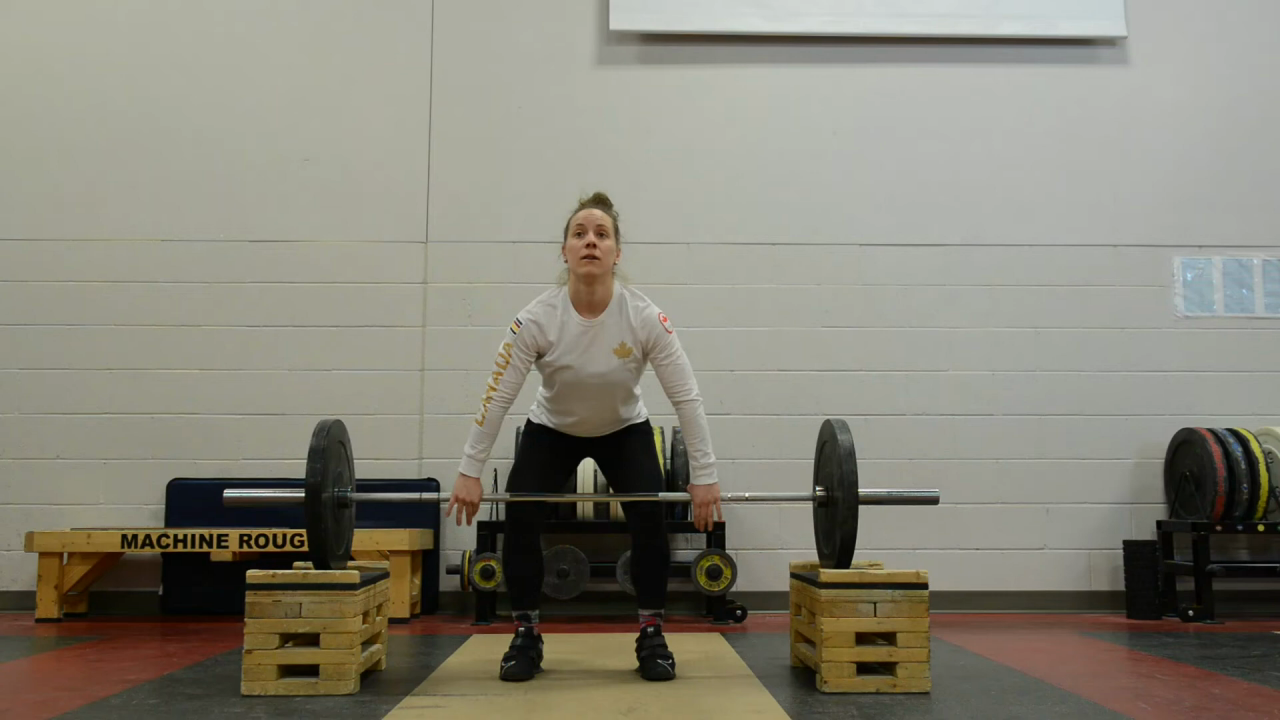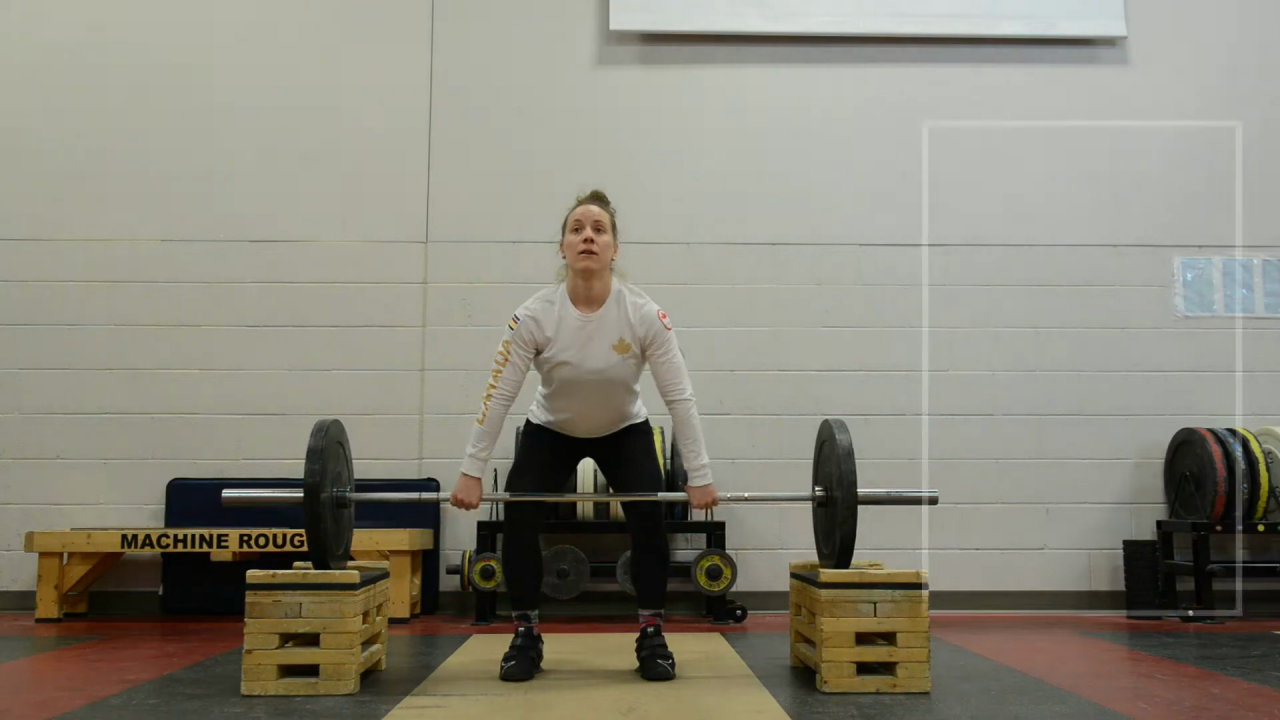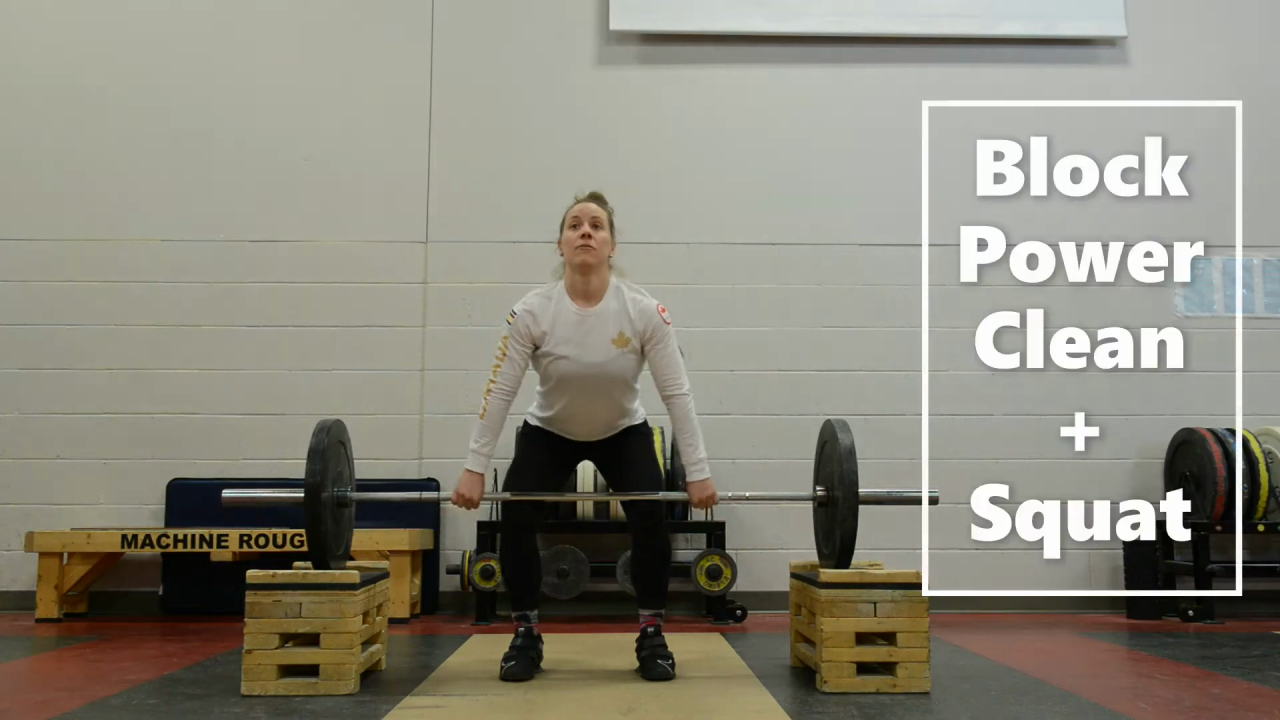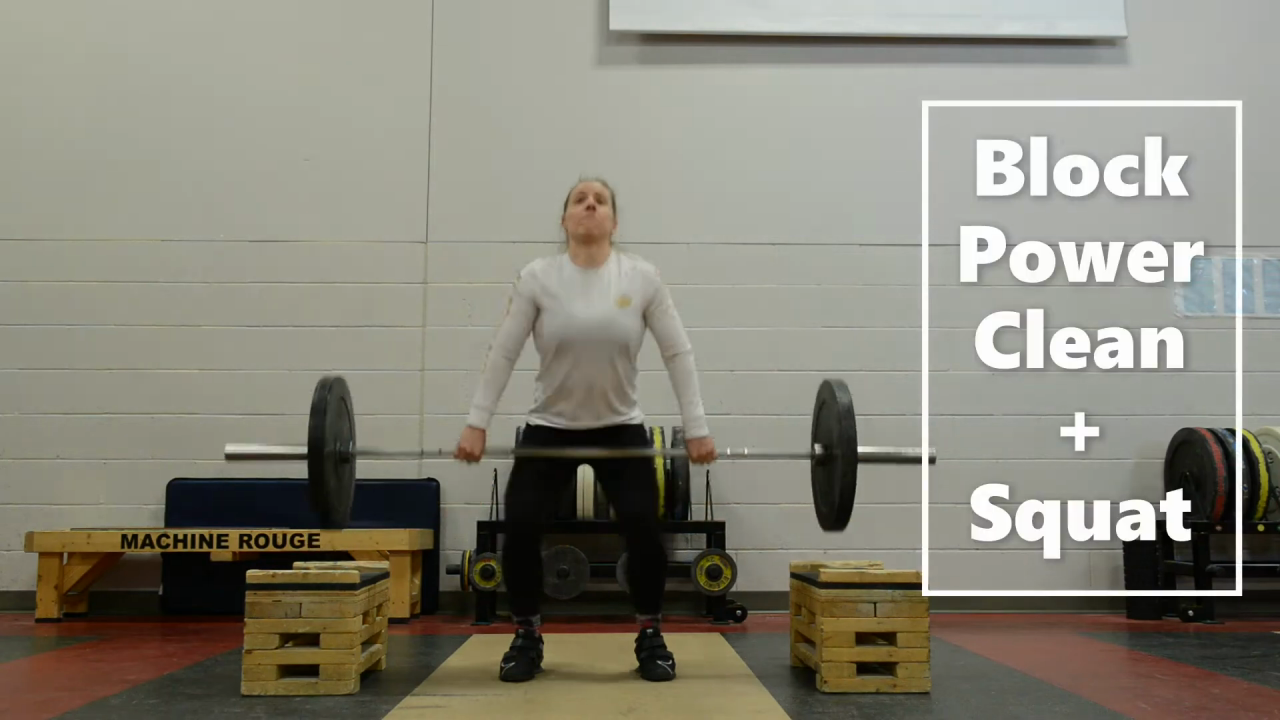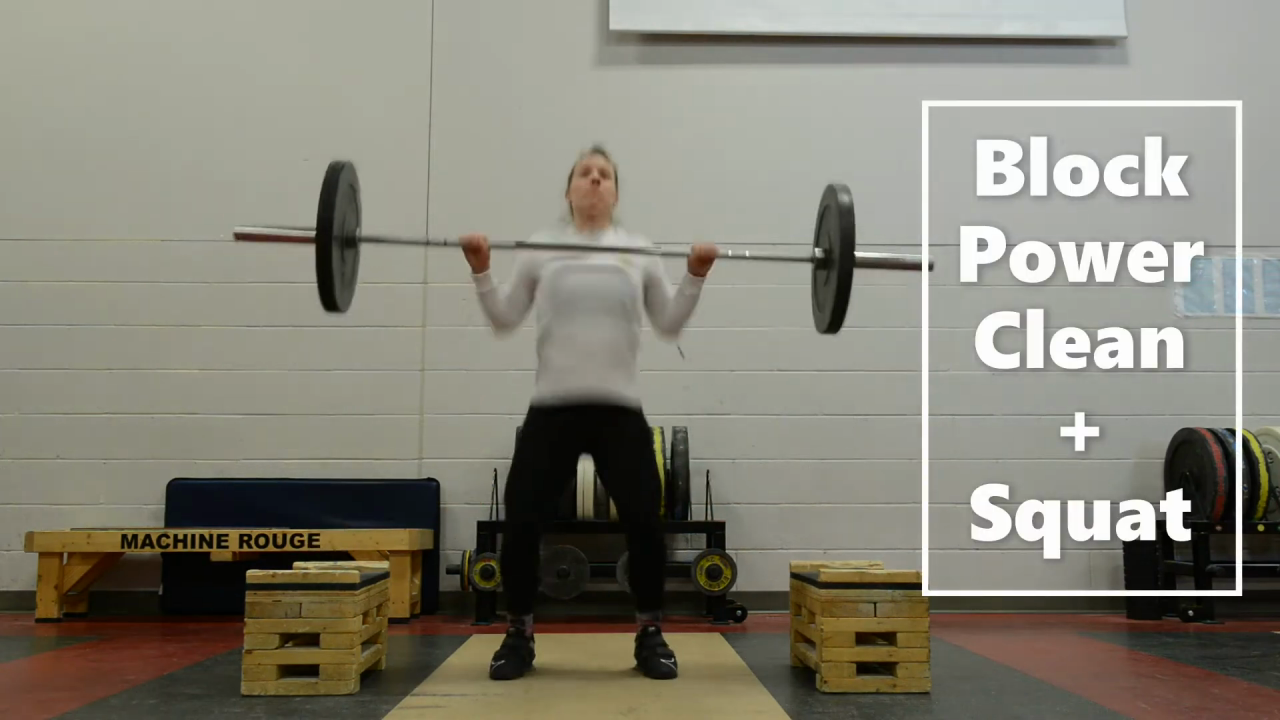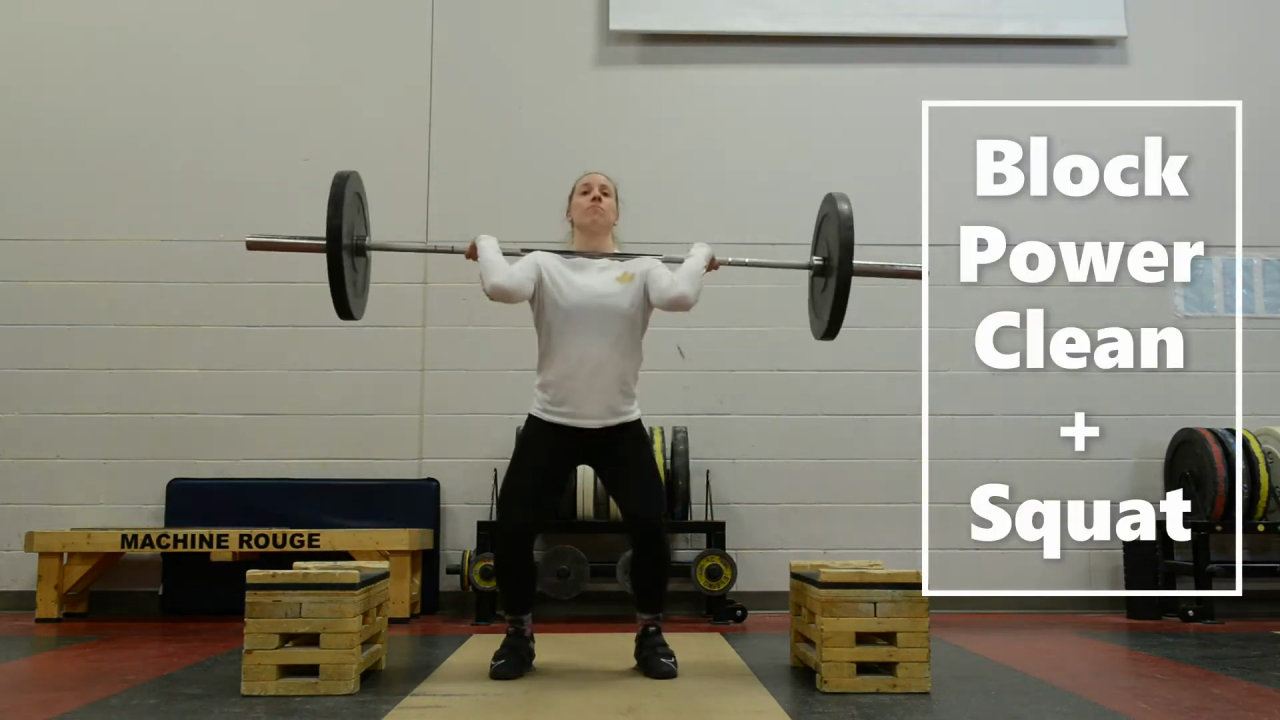
dt=0.4s
person 1, frame 1
left shoulder: (646, 317)
right shoulder: (536, 318)
left elbow: (686, 397)
right elbow: (497, 396)
left wrist: (705, 476)
right wrist: (469, 472)
left hip: (624, 430)
right hip: (551, 431)
left knee: (649, 517)
right knee: (521, 517)
left ankle: (652, 636)
right ankle: (526, 637)
person 1, frame 2
left shoulder: (645, 315)
right shoulder: (534, 316)
left elbow: (679, 397)
right elbow: (498, 395)
left wrist: (700, 476)
right wrist: (471, 472)
left hip: (624, 432)
right hip: (550, 431)
left knee: (649, 518)
right knee: (520, 517)
left ankle: (652, 637)
right ankle: (526, 637)
person 1, frame 3
left shoulder: (644, 310)
right shoulder: (532, 310)
left elbow: (676, 392)
right elbow: (500, 390)
left wrist: (698, 472)
right wrist: (474, 467)
left hip: (623, 432)
right hip: (548, 432)
left knee: (650, 518)
right knee: (516, 519)
left ankle: (651, 636)
right ankle: (526, 637)
person 1, frame 4
left shoulder: (642, 276)
right shoulder: (538, 276)
left elbow: (678, 352)
right elbow: (503, 351)
left wrist: (697, 425)
right wrist: (476, 422)
left hip: (619, 427)
right hip: (549, 428)
left knee: (643, 526)
right knee: (522, 527)
left ankle: (650, 638)
right ankle: (526, 639)
person 1, frame 5
left shoulder: (640, 252)
right shoulder: (541, 247)
left elbow: (669, 325)
right elbow: (503, 320)
left wrist: (696, 275)
right wrist: (480, 270)
left hip: (619, 412)
right hip: (552, 412)
left knee: (644, 526)
right knee: (520, 527)
left ankle: (649, 635)
right ankle: (518, 635)
person 1, frame 6
left shoulder: (641, 268)
right shoulder: (544, 265)
left elbow: (681, 296)
right elbow: (501, 287)
left wrist: (699, 255)
right wrist: (486, 244)
left hip: (620, 425)
right hip: (551, 423)
left knee: (650, 528)
right knee: (513, 529)
left ankle: (650, 635)
right ankle: (519, 635)
